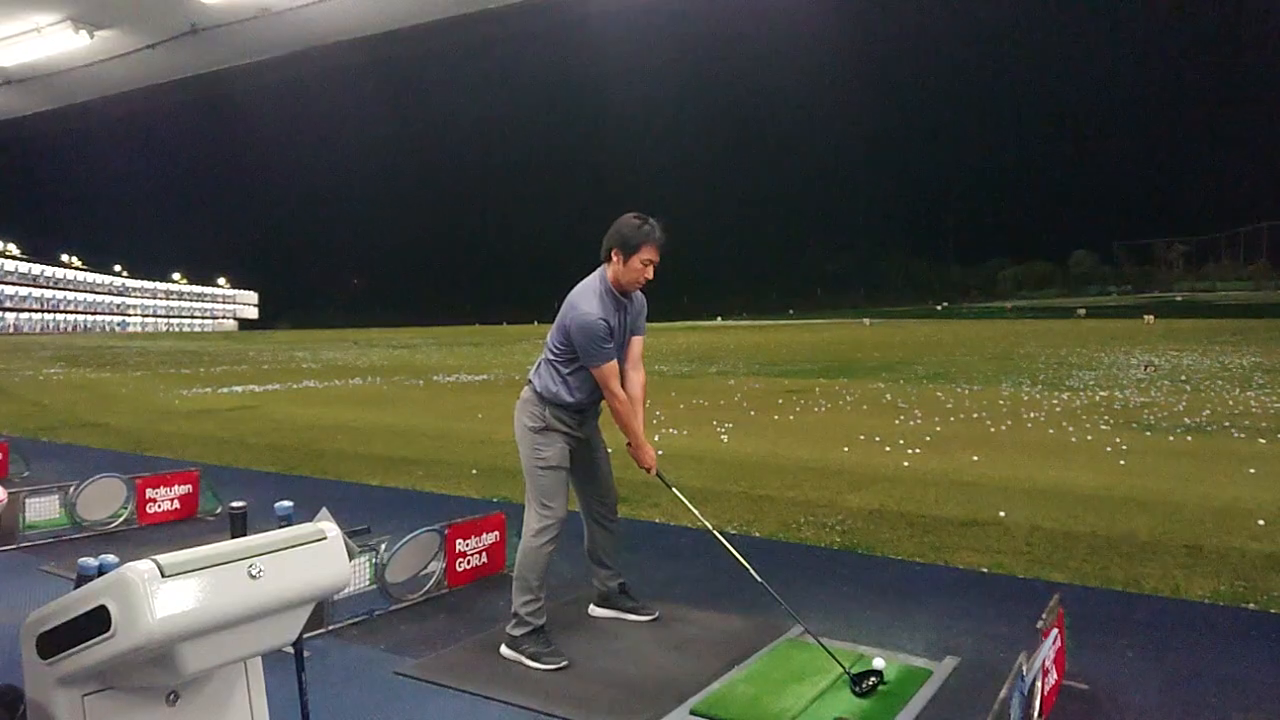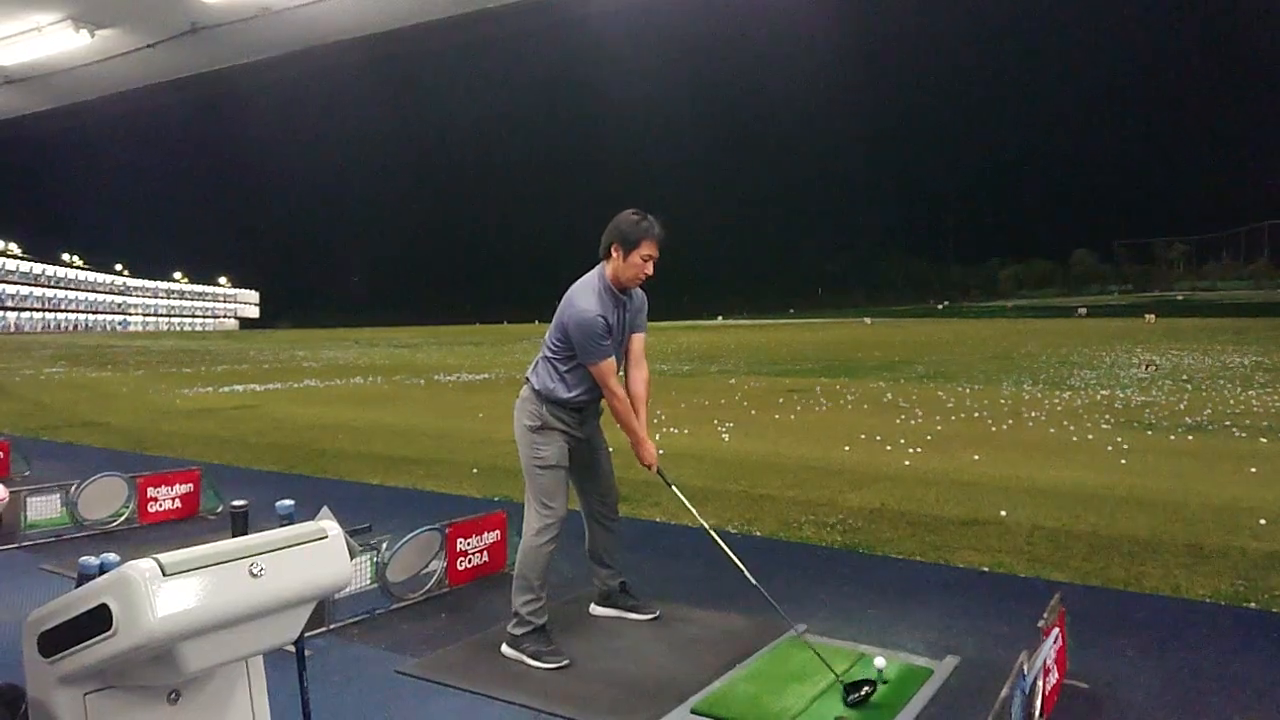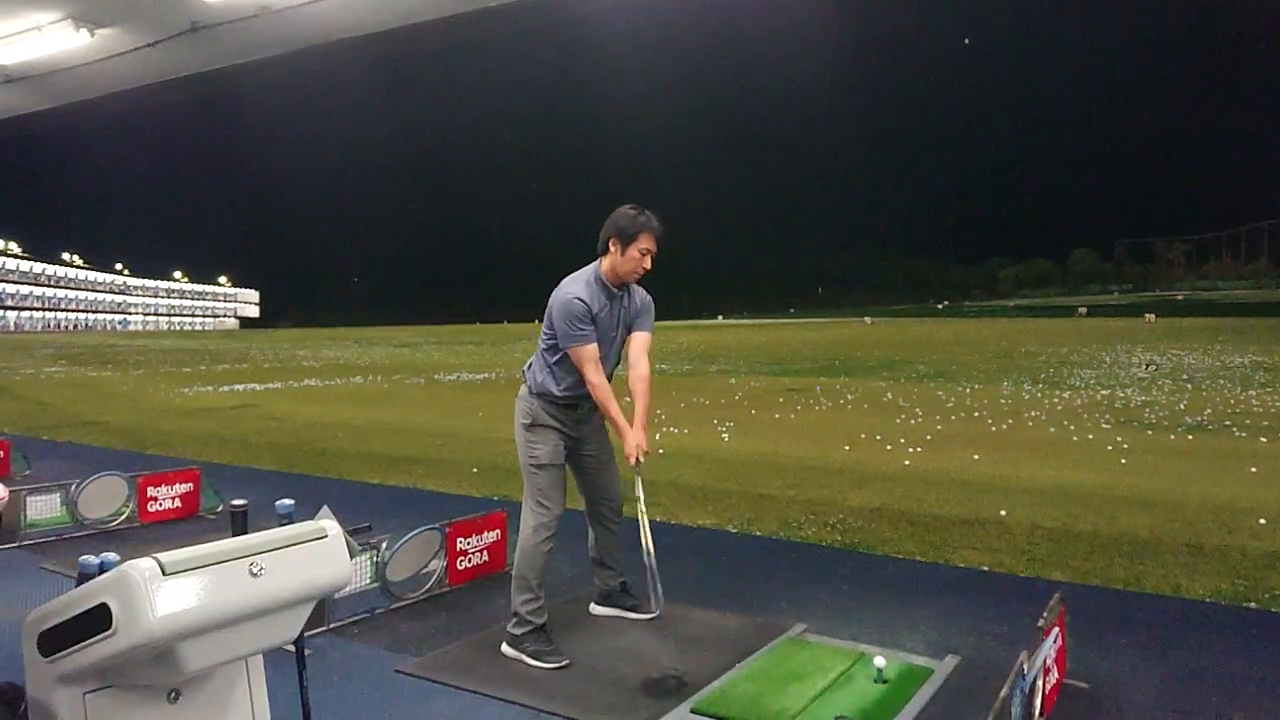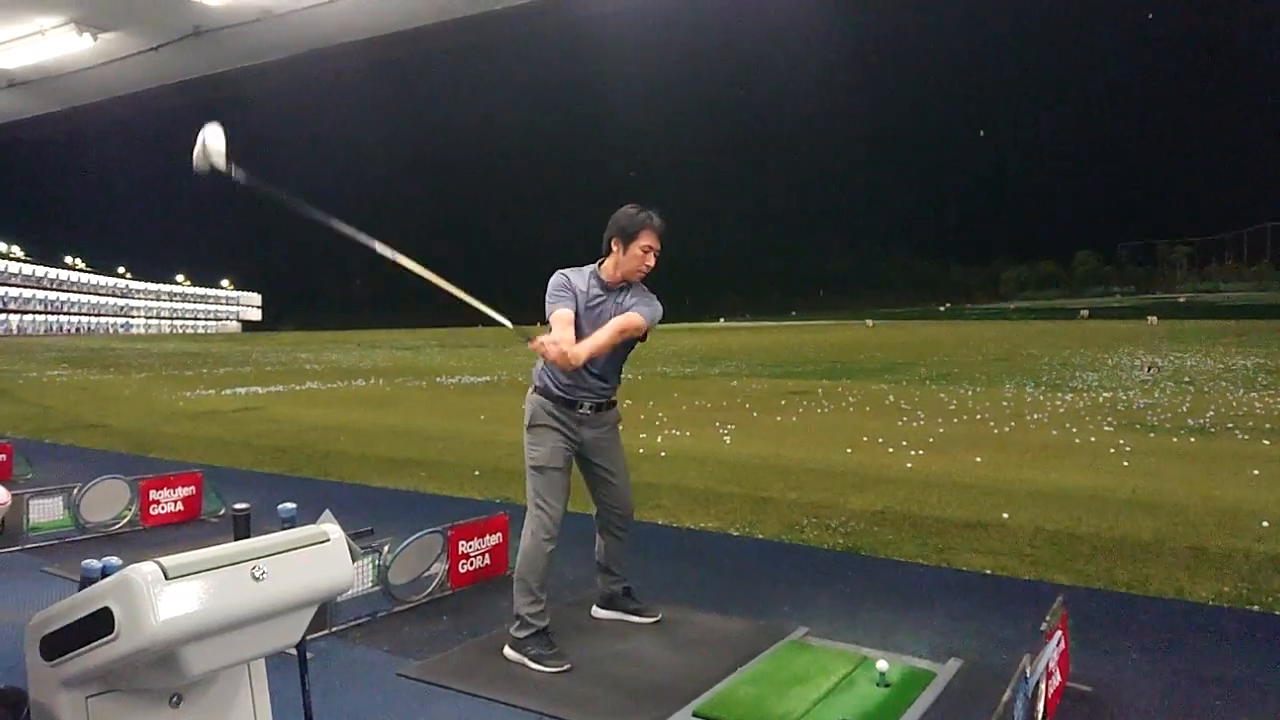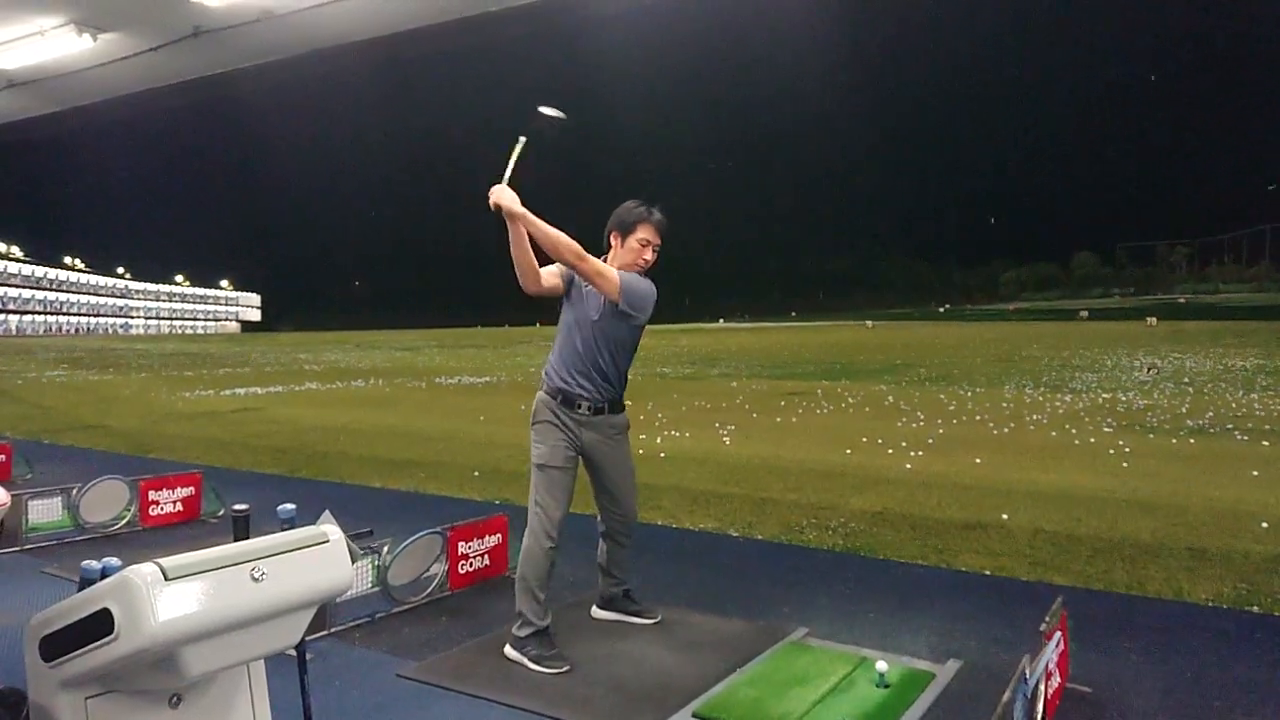
dt=0.7s
person 1, frame 1
left shoulder: (635, 301)
right shoulder: (588, 313)
left elbow: (633, 372)
right elbow: (613, 390)
left wrist: (640, 435)
right wrist: (639, 446)
left hip: (582, 416)
right hip: (546, 417)
left knee: (603, 505)
right knee: (547, 518)
left ankle: (609, 594)
right ankle: (522, 631)
person 1, frame 2
left shoulder: (635, 299)
right shoulder: (586, 309)
left elbow: (636, 368)
right elbow: (611, 387)
left wrist: (644, 431)
right wrist: (640, 442)
left hip: (583, 414)
right hip: (546, 415)
left knee: (604, 503)
right knee: (547, 518)
left ankle: (610, 592)
right ankle: (523, 630)
person 1, frame 3
left shoulder: (641, 302)
right shoulder: (572, 297)
left elbow: (639, 364)
right elbow: (591, 373)
left wrist: (640, 428)
right wrist: (622, 431)
left hip: (587, 413)
right hip: (544, 411)
left knee: (609, 504)
right knee: (544, 516)
left ankle: (610, 593)
right ankle: (523, 630)
person 1, frame 4
left shoulder: (647, 304)
right shoulder: (566, 281)
left elbow: (618, 329)
right elbow: (562, 330)
left wrist: (577, 355)
right wrist: (559, 347)
left hip: (601, 415)
right hip: (552, 411)
left knee: (618, 510)
right knee: (545, 520)
left ankle: (612, 596)
right ankle: (525, 633)
person 1, frame 5
left shoulder: (642, 293)
right shoulder: (577, 277)
left elbow: (577, 257)
right elbow: (533, 282)
left wrist: (521, 212)
right wrist: (513, 222)
left hip: (608, 419)
right hip: (557, 412)
left knee: (621, 515)
right knee: (545, 523)
left ankle: (612, 596)
right ankle: (526, 633)
